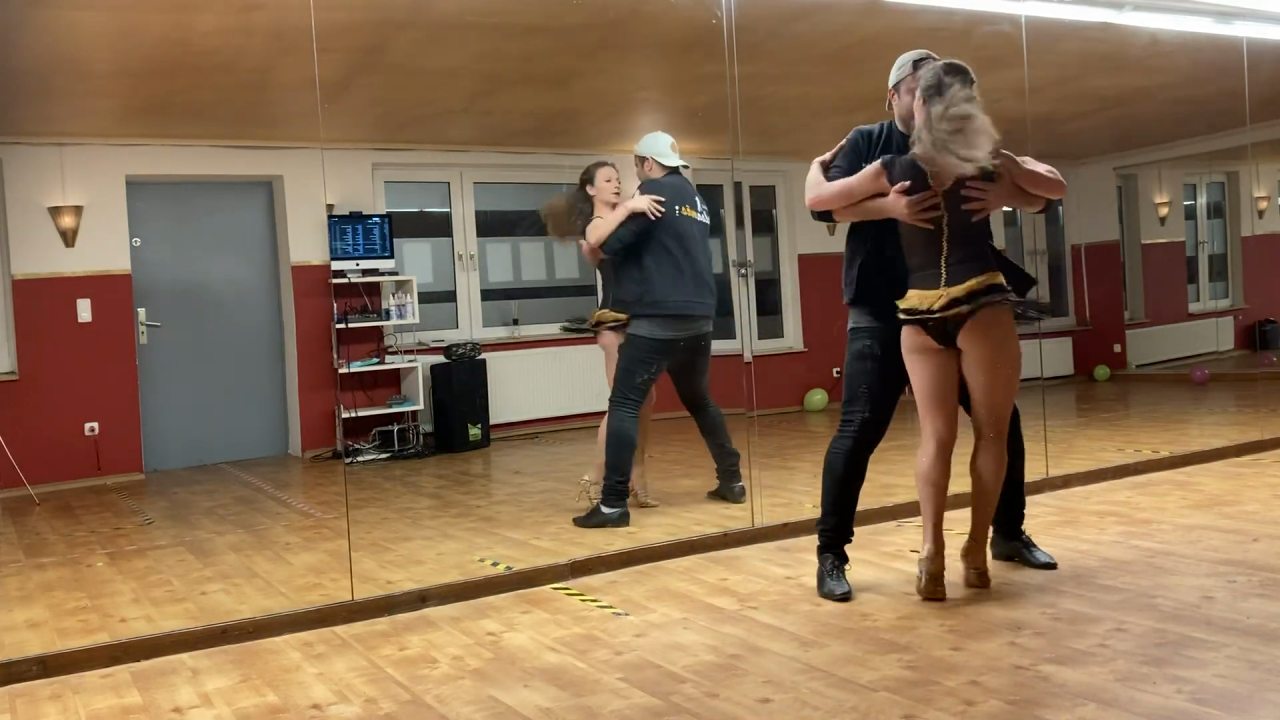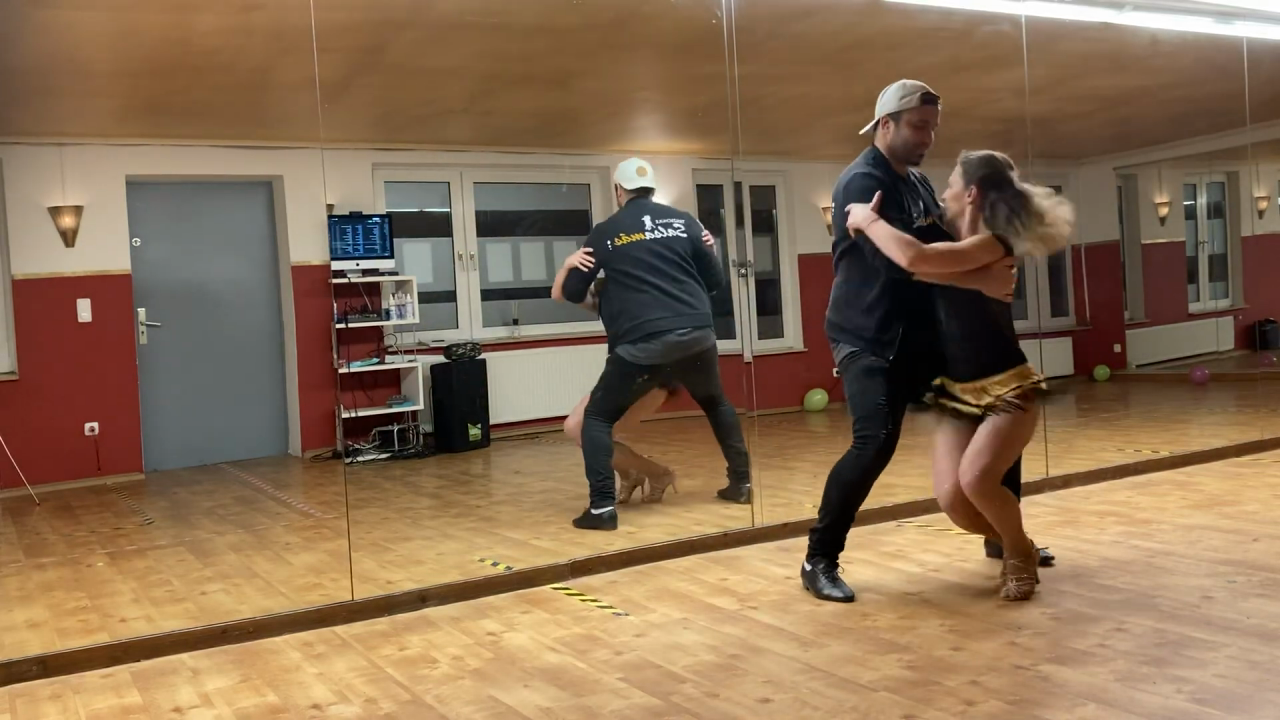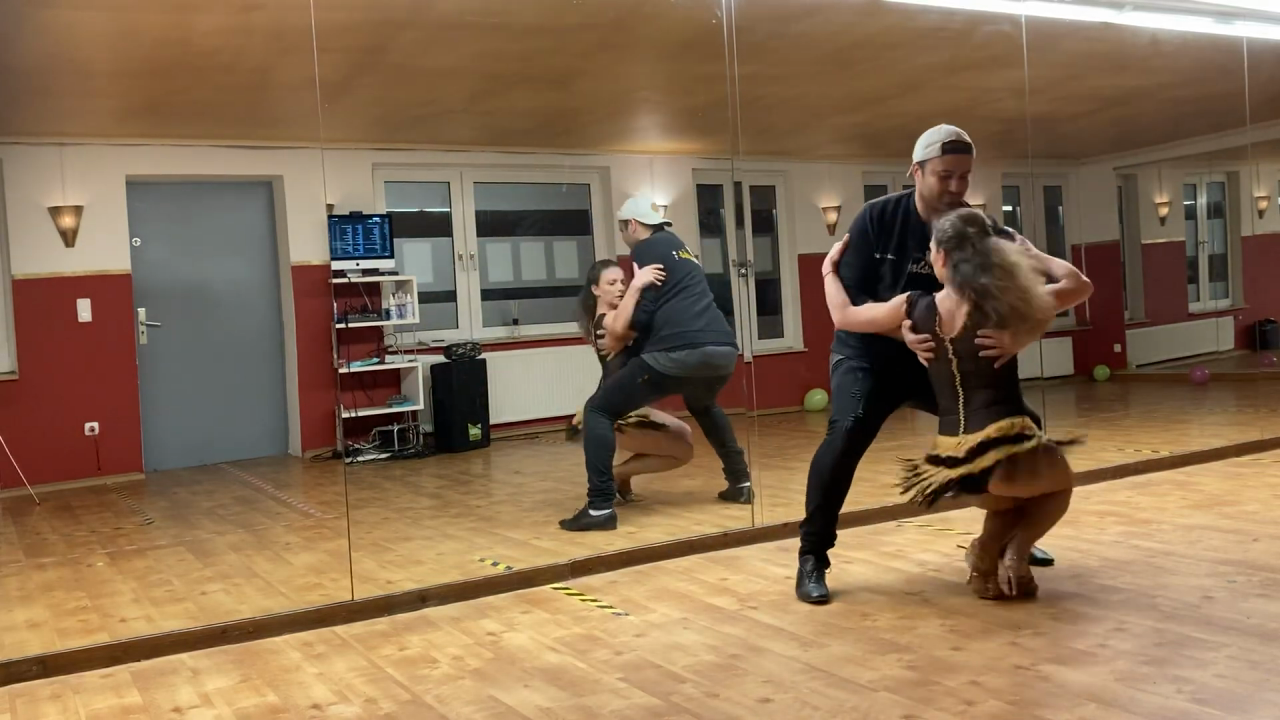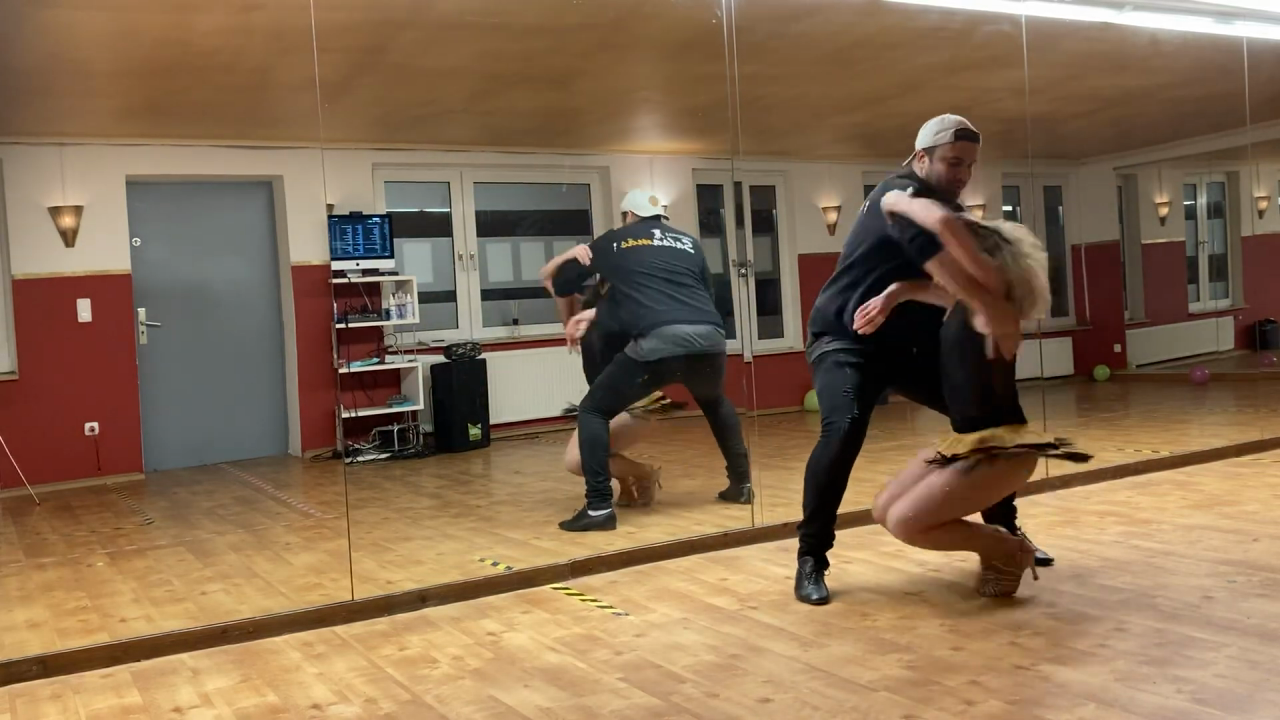
dt=0.4s
person 1, frame 1
right shoulder: (867, 144)
left elbow: (1038, 194)
right elbow: (821, 200)
left wrist: (1006, 193)
right wrist: (888, 205)
right hip: (882, 315)
left knee: (1001, 420)
right knee: (860, 428)
left ankle: (1010, 534)
right ankle: (830, 555)
person 1, frame 2
left shoulder: (918, 182)
right shoulder: (863, 182)
left elbow: (949, 249)
left wrist: (996, 268)
right wrist: (985, 280)
left hip: (925, 339)
right hip: (869, 343)
right knee: (876, 442)
right ankle: (820, 560)
person 1, frame 3
right shoulder: (876, 218)
right elbow: (849, 298)
left wrist: (1016, 336)
right wrist: (901, 330)
right hip: (868, 356)
right knee: (847, 432)
right ankle: (812, 558)
person 1, frame 4
left shoulder: (944, 209)
right shoulder: (901, 193)
right elbow: (932, 252)
left wrist: (1004, 316)
right wrist: (997, 315)
left hip: (911, 340)
right hip: (845, 339)
right knee: (844, 432)
left ankle: (1002, 531)
right ankle: (810, 560)
person 2, frame 1
left shoulder: (893, 171)
right shoulder: (987, 165)
left elbow: (816, 200)
left wrist: (824, 164)
left hip: (925, 313)
right hip: (987, 306)
left knee: (937, 435)
right knee: (992, 433)
left ankle: (933, 551)
right ankle: (976, 547)
person 2, frame 2
left shoulder: (989, 246)
right shoulder: (976, 247)
left elbow: (914, 258)
left wrist: (865, 218)
left hip: (1007, 391)
right hip: (959, 394)
left knee: (975, 480)
right knee: (954, 493)
left ankle: (1020, 550)
right ankle: (1014, 546)
person 2, frame 3
left shoulder: (914, 308)
right shoulder: (1009, 307)
left elbow: (842, 317)
right elbow: (1080, 286)
left wrist: (829, 266)
right wrist: (1031, 253)
left hip: (955, 458)
right hip: (1010, 448)
left knee: (1005, 497)
right knee: (1058, 487)
left ankle: (987, 548)
right ankle: (1015, 552)
person 2, frame 4
left shoulder: (995, 284)
left elbow: (942, 221)
right elbow: (921, 287)
left wrist: (900, 201)
right wrist: (891, 293)
left hip: (1001, 449)
right hip: (963, 443)
left knee: (904, 523)
right knee: (884, 510)
left ankle: (1008, 548)
right ankle: (1002, 551)
person 3, frame 1
left shoulder: (653, 192)
right shoulder: (697, 201)
left elbow: (612, 246)
left wrist: (596, 246)
left hip: (658, 321)
right hip: (698, 320)
left knee: (624, 405)
right knee: (700, 402)
left ankle: (613, 505)
right ankle: (732, 481)
person 3, frame 2
left shoulder: (605, 233)
right shoulder: (683, 221)
left elbow: (572, 292)
right elbow: (715, 279)
left hip: (645, 345)
right hip: (698, 336)
left knee: (597, 416)
right knee: (715, 404)
left ankle: (602, 506)
right ankle: (740, 482)
person 3, frame 3
left shoulder: (647, 249)
right shoulder: (679, 249)
left elbow: (642, 315)
left hip: (679, 354)
right hip: (724, 353)
left knee: (598, 411)
right knee: (703, 407)
left ankle: (600, 508)
right ankle: (740, 482)
person 3, frame 4
left shoulder: (612, 241)
right shoulder: (688, 243)
left elbow: (564, 281)
left hip: (658, 342)
right hip: (709, 339)
left knee: (593, 411)
right knee: (716, 404)
left ankle: (599, 508)
right ankle: (740, 484)
person 4, frame 1
left shoulder: (625, 224)
right shoulder: (596, 224)
right elbow: (594, 240)
right wrist: (630, 207)
right hip: (615, 322)
left knee: (644, 402)
left ankle: (635, 480)
right ankle: (596, 480)
person 4, frame 2
right shoulder: (601, 289)
right elbow: (559, 294)
left wrist: (707, 248)
right wrist: (568, 264)
right knee: (574, 427)
right ankle: (638, 473)
person 4, frame 3
left shoulder: (601, 318)
right shoulder: (609, 320)
right elbow: (619, 329)
right wrist: (636, 285)
left knee: (684, 436)
right knee: (683, 451)
left ankle: (620, 475)
right ankle: (616, 475)
person 4, frame 4
right shoulder: (580, 310)
right elbow: (550, 279)
right wrist: (570, 255)
left hip: (633, 403)
left ankle: (641, 473)
right ankle: (634, 475)
